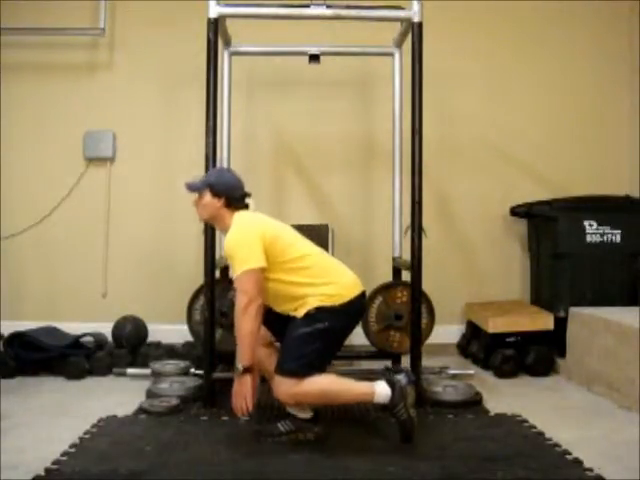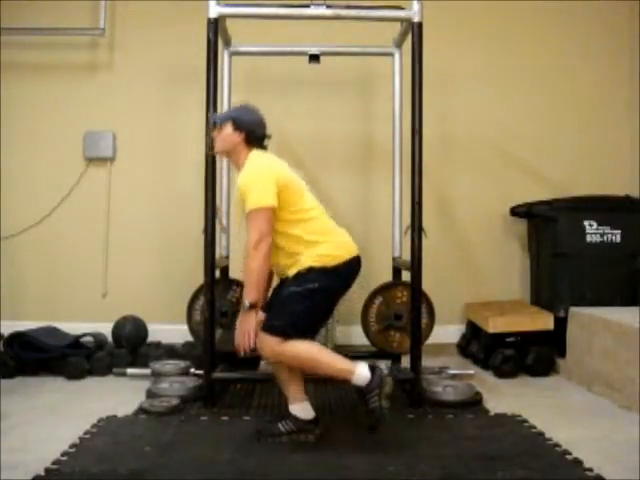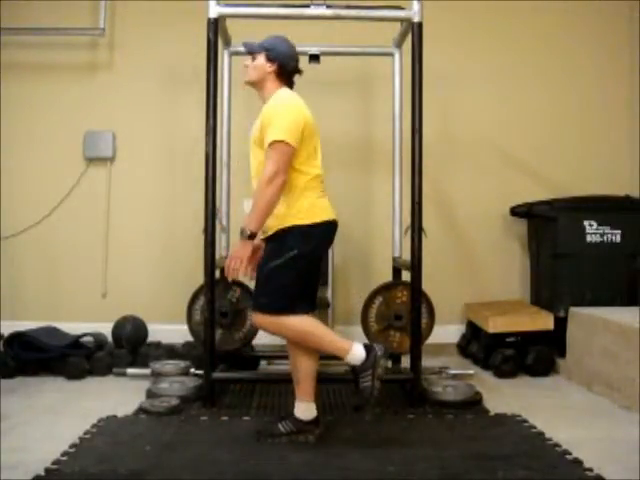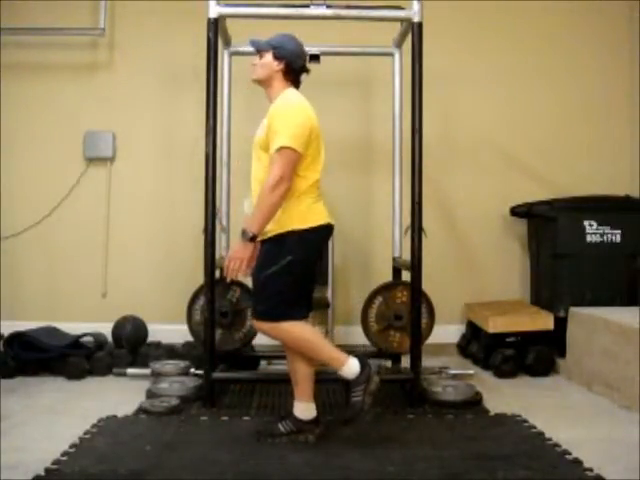
dt=0.4s
person 1, frame 1
left shoulder: (240, 235)
right shoulder: (247, 226)
left elbow: (248, 306)
right elbow: (255, 302)
left wrist: (243, 372)
right wrist: (248, 365)
left hip: (334, 300)
right hip: (321, 295)
left knee: (288, 389)
right knee: (254, 340)
left ankle: (388, 390)
right ankle: (302, 417)
person 1, frame 2
left shoulder: (256, 171)
right shoulder: (259, 168)
left elbow: (260, 244)
right elbow: (266, 247)
left wrist: (249, 308)
right wrist: (258, 301)
left hip: (327, 262)
right hip: (319, 260)
left knee: (272, 343)
right knee: (267, 331)
left ankle: (364, 376)
right ankle: (302, 417)
person 1, frame 3
left shoulder: (282, 106)
right shoulder: (279, 107)
left elbow: (274, 177)
left wrist: (246, 235)
right wrist: (261, 238)
left hip: (301, 225)
right hip: (301, 225)
left knee: (267, 315)
right knee: (290, 319)
left ankle: (360, 354)
right ankle: (305, 416)
person 1, frame 4
left shoulder: (290, 108)
right shoulder: (283, 109)
left elbow: (279, 181)
left wrist: (247, 237)
right wrist: (257, 238)
left hip: (295, 231)
right hip: (293, 230)
left knee: (270, 319)
right knee: (288, 322)
left ankle: (355, 370)
right ankle: (304, 416)
